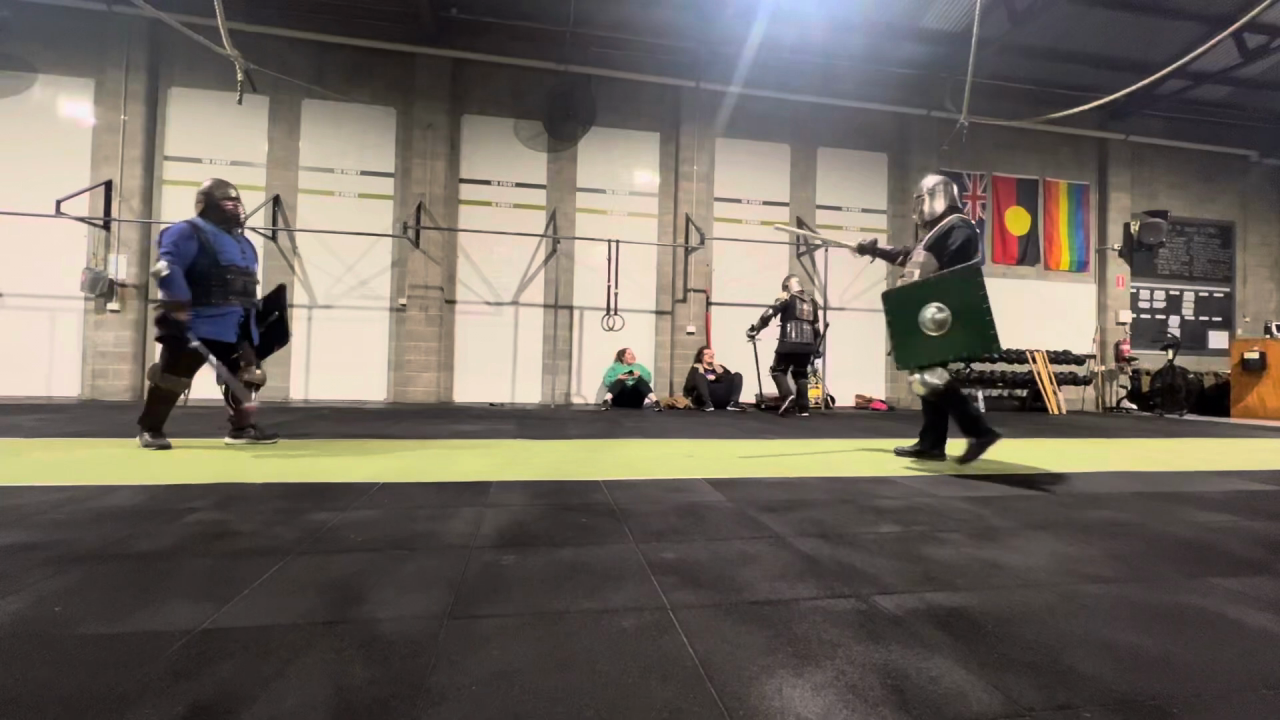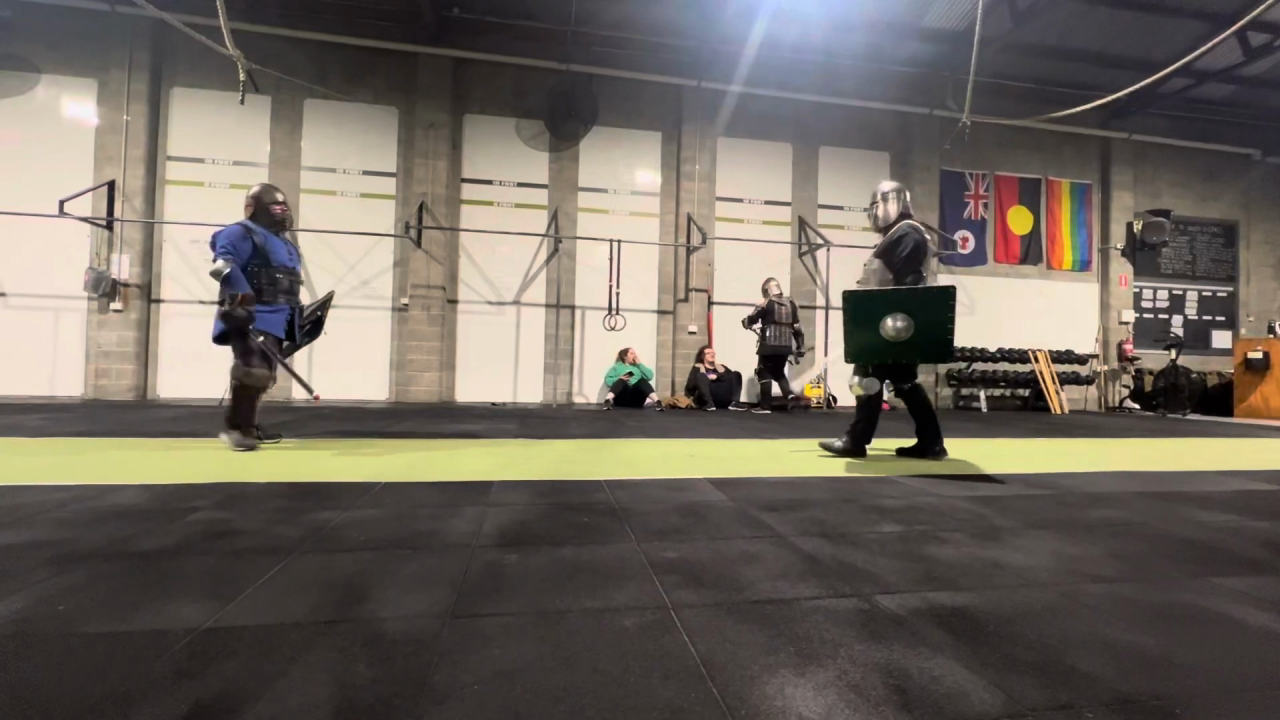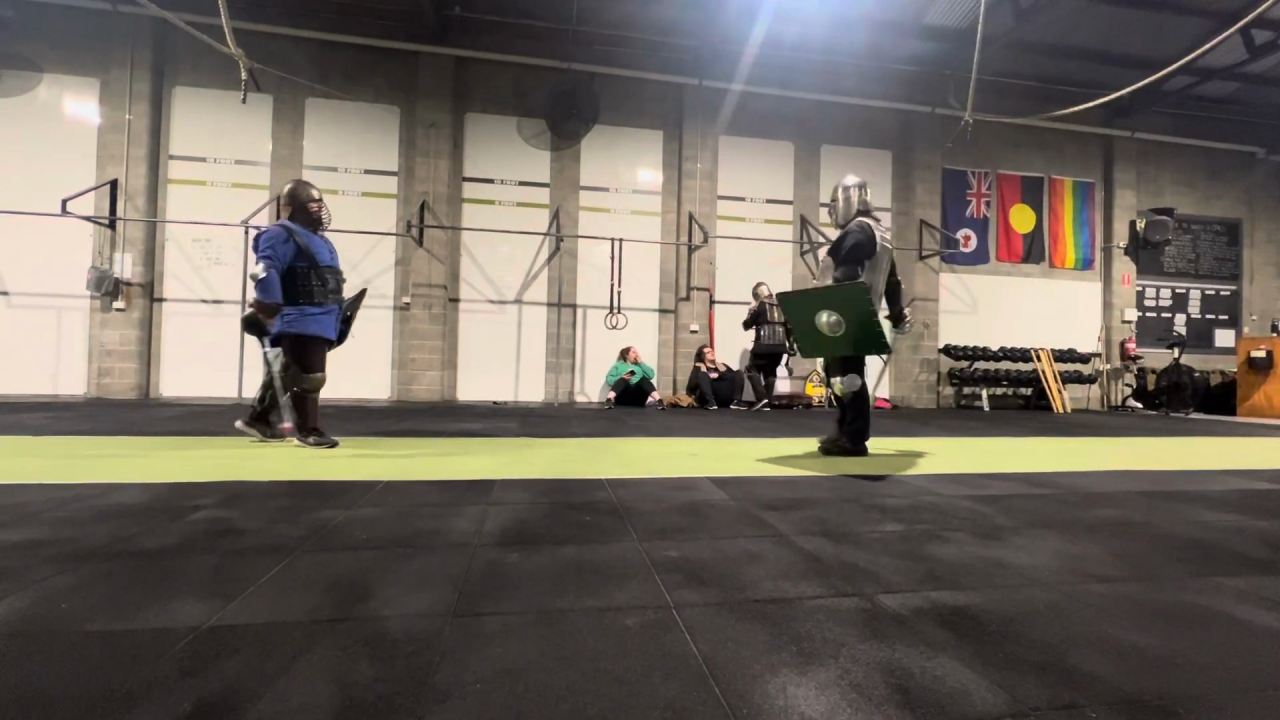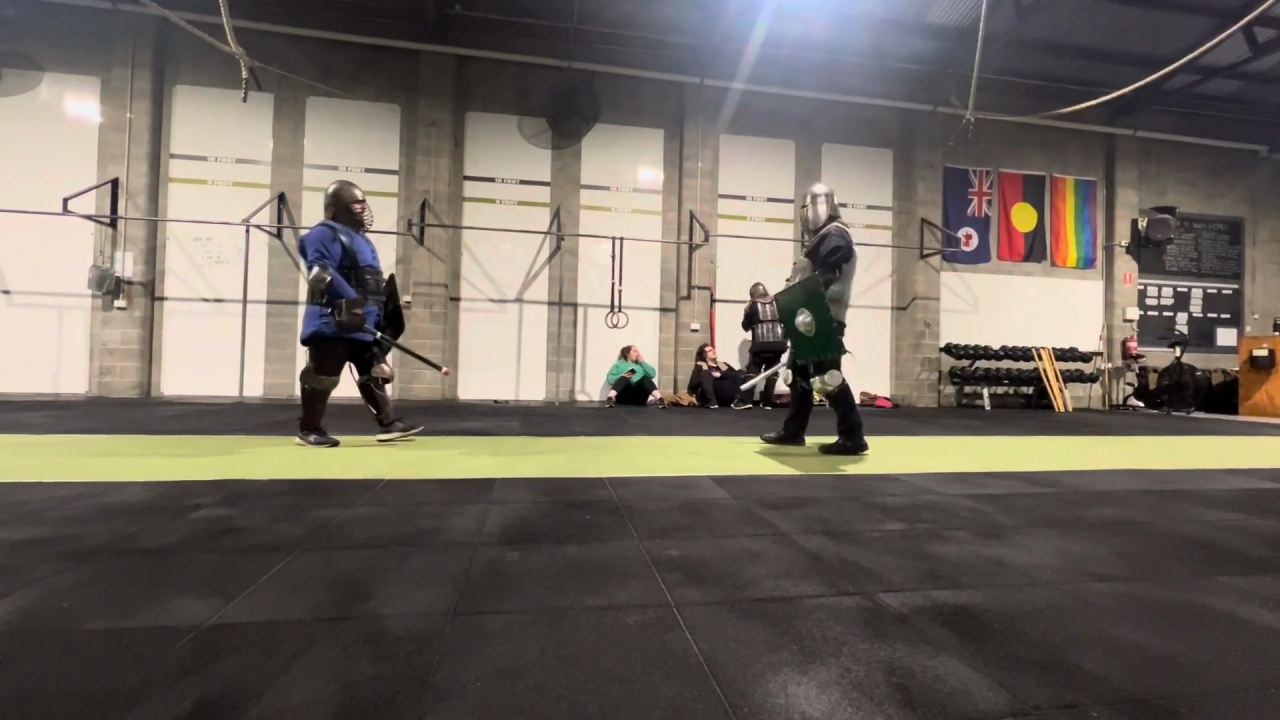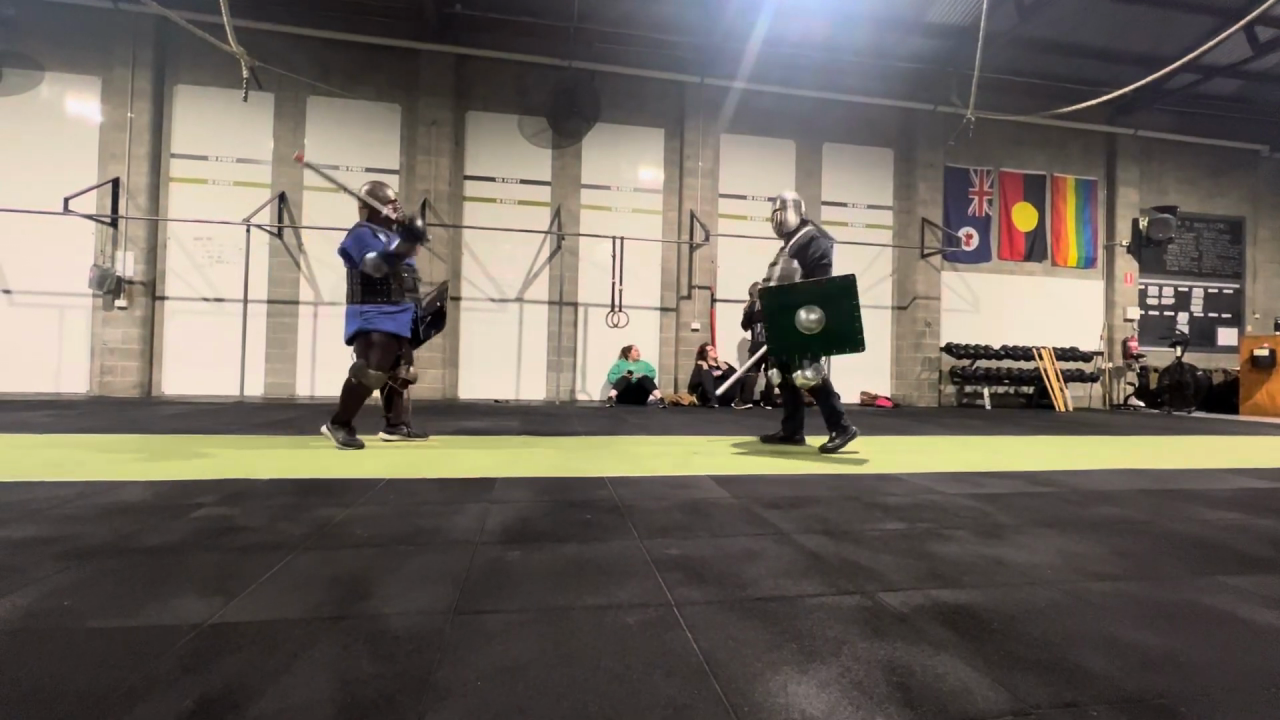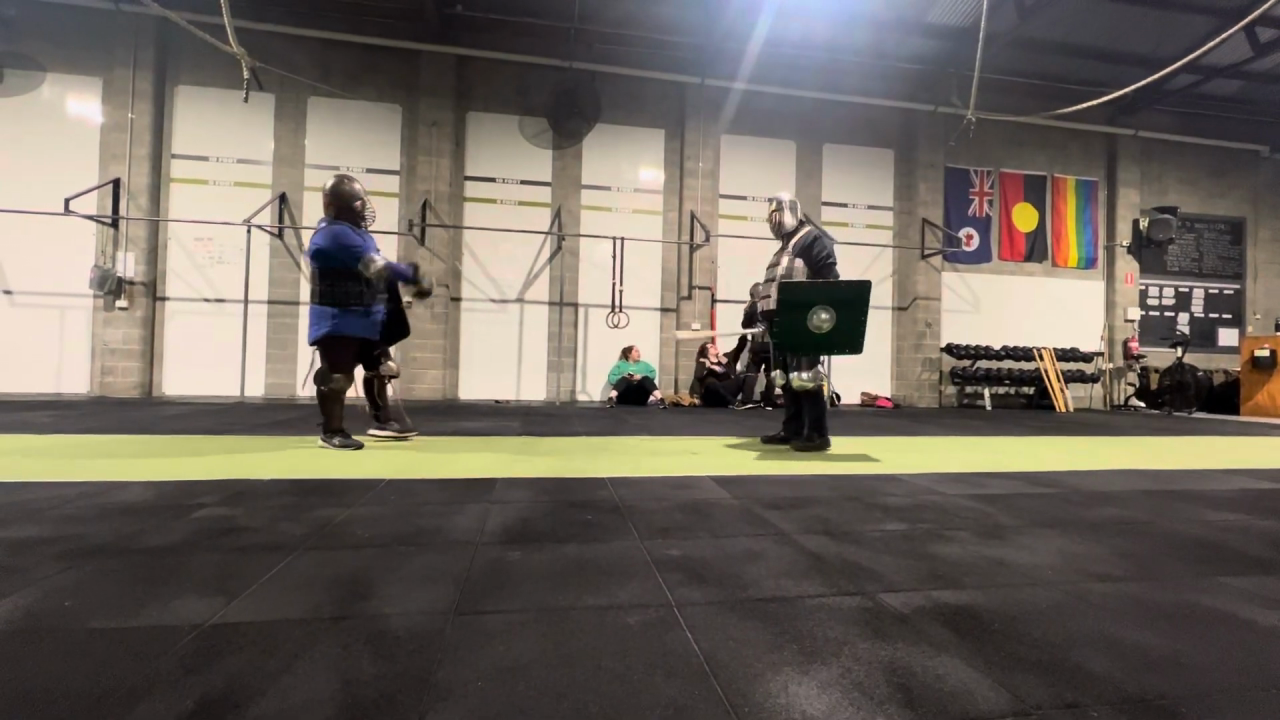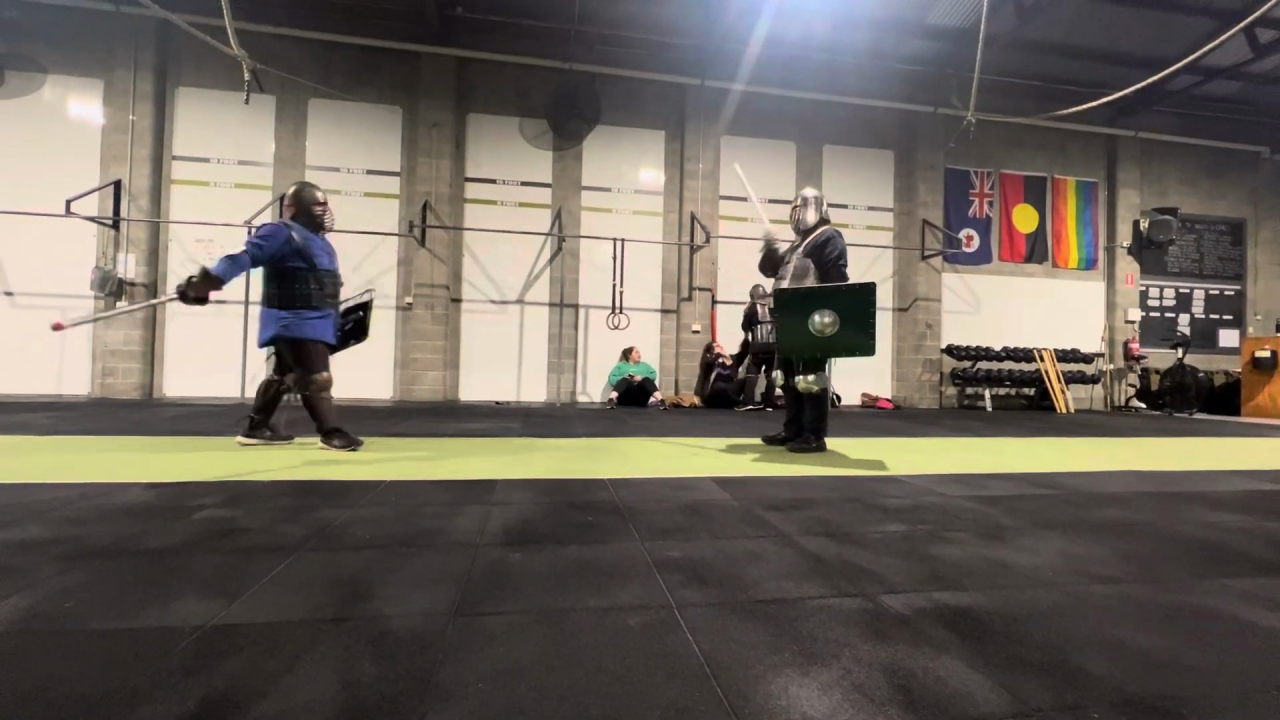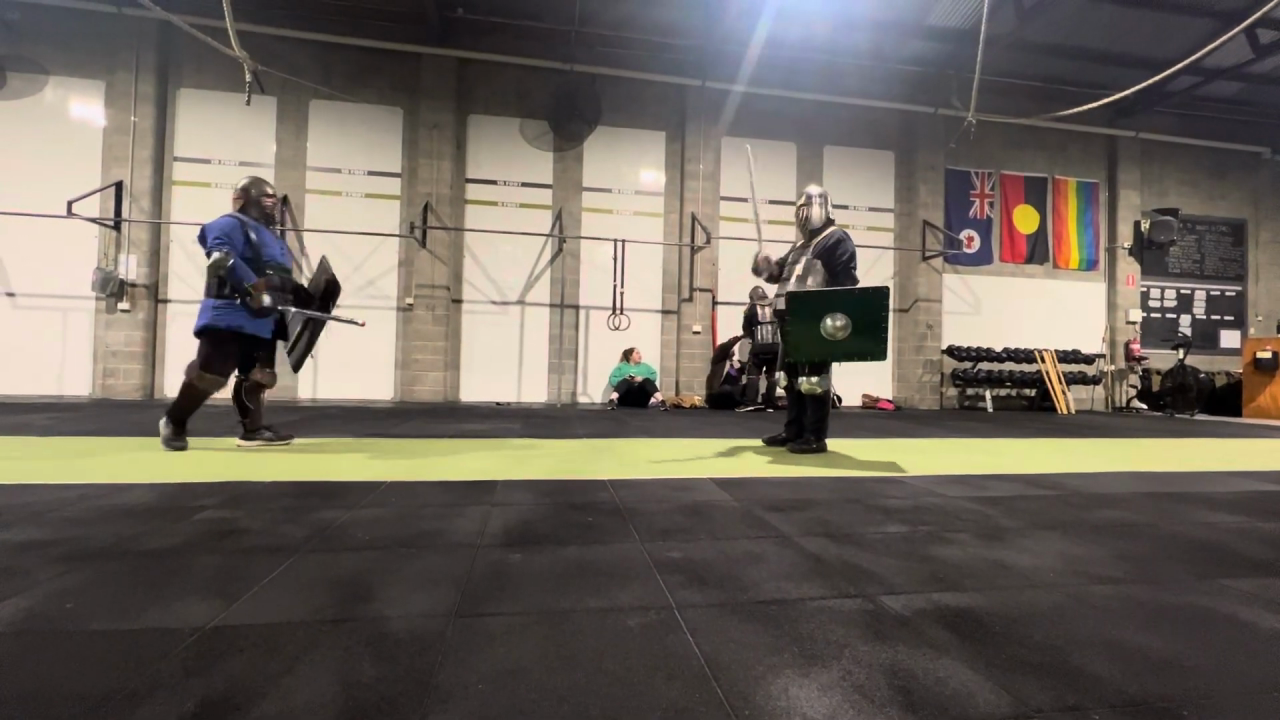
dt=0.5s
person 1, frame 1
left shoulder: (959, 227)
right shoulder: (939, 230)
right elbow: (908, 256)
right wrist: (875, 249)
left knee: (930, 375)
right knee: (931, 377)
left ankle: (980, 431)
right ankle: (931, 443)
person 1, frame 2
left shoulder: (907, 233)
right shoulder: (899, 236)
left elbow: (911, 281)
left knee: (870, 377)
right knee: (905, 382)
left ankle: (856, 441)
right ankle: (931, 442)
person 1, frame 3
left shoulder: (857, 231)
right shoulder: (875, 232)
left elbow: (845, 277)
right elbow: (888, 277)
right wrist: (898, 313)
left knee: (847, 377)
right knee: (840, 372)
left ankle: (855, 439)
right ankle: (847, 434)
person 1, frame 4
left shoulder: (834, 235)
right shoulder: (825, 238)
left elbow: (825, 277)
left knee: (828, 377)
right knee: (799, 375)
left ankle: (852, 436)
right ankle: (793, 431)
person 1, frame 5
left shoulder: (812, 238)
right shoulder: (786, 247)
left elbow: (820, 278)
right knee: (785, 377)
left ankle: (841, 428)
right ankle: (792, 430)
person 1, frame 6
left shoulder: (813, 238)
right shoulder: (782, 248)
left elbow: (829, 276)
right wrist: (766, 319)
left knee: (805, 375)
right knee: (787, 378)
left ankle: (817, 434)
right ankle: (793, 430)
person 1, frame 7
left shoulder: (828, 238)
right shoulder: (796, 244)
left elbow: (837, 279)
right elbow: (768, 269)
right wrist: (771, 249)
left knee: (810, 376)
right knee: (789, 376)
left ankle: (815, 436)
right ankle: (793, 430)
person 1, frame 8
left shoulder: (836, 239)
right shoulder: (801, 244)
left elbow: (846, 280)
right elbow: (780, 273)
right wrist: (765, 267)
right hip: (791, 320)
left knee: (814, 377)
right knee: (791, 377)
left ankle: (815, 437)
right ankle: (794, 431)
person 2, frame 1
left shoulder: (240, 240)
right shoulder: (190, 233)
left elbow: (247, 282)
right elbow: (168, 268)
left wrist: (252, 314)
right wrist: (176, 305)
left hip: (234, 322)
right hip: (198, 319)
left knee: (246, 373)
right knee: (174, 373)
left ankle: (242, 428)
right ankle: (149, 429)
person 2, frame 2
left shoulder: (283, 242)
right shoulder: (240, 234)
left elbow: (289, 282)
right elbow: (224, 267)
left wrist: (298, 316)
right wrist: (238, 302)
left hip: (277, 319)
right hip: (252, 317)
left knee: (263, 372)
right knee: (254, 368)
left ankle: (245, 426)
right ankle: (236, 425)
person 2, frame 3
left shoulder: (317, 238)
right shoulder: (281, 235)
left elbow: (326, 279)
right elbow: (265, 273)
left wrist: (338, 314)
right wrist: (265, 308)
left hip: (320, 319)
right hip: (299, 318)
left knee: (294, 372)
right knee: (307, 374)
left ankle: (256, 419)
right ankle: (307, 430)
person 2, frame 4
left shoulder: (358, 237)
right shoulder: (325, 234)
left elbow: (368, 278)
right elbow: (321, 274)
left wrist: (378, 311)
right wrist: (349, 303)
left hip: (362, 321)
right hip: (332, 320)
left knee: (375, 370)
right knee: (323, 375)
left ankle: (388, 424)
right ankle: (309, 430)
person 2, frame 5
left shoulder: (388, 235)
right shoulder: (363, 234)
right elbow: (375, 265)
right wrist: (403, 245)
left hip: (397, 317)
right hip: (373, 317)
left knee: (400, 372)
right knee: (370, 371)
left ankle: (396, 425)
right ankle: (339, 424)
person 2, frame 6
left shoulder: (350, 231)
right shoulder: (335, 234)
left elbow: (373, 269)
right elbow: (375, 266)
right wrist: (414, 277)
left hip: (363, 318)
right hip: (339, 319)
left knee: (379, 367)
right knee: (336, 375)
right ankle: (332, 432)
person 2, frame 7
left shoulder: (319, 242)
right shoulder: (282, 234)
right elbow: (244, 256)
left wrist: (335, 318)
right wrist: (206, 281)
left hip: (315, 323)
right hip: (294, 321)
left knee: (285, 376)
right knee: (315, 377)
left ankle: (256, 428)
right ankle: (332, 433)
person 2, frame 8
left shoulder: (271, 237)
right shoulder: (230, 225)
left elbow: (279, 278)
right elbow: (223, 260)
left wrist: (301, 295)
right wrist: (255, 290)
left hip: (261, 320)
right hip: (230, 316)
left knee: (259, 375)
right knee: (211, 372)
left ankle: (253, 430)
right ankle: (173, 422)
